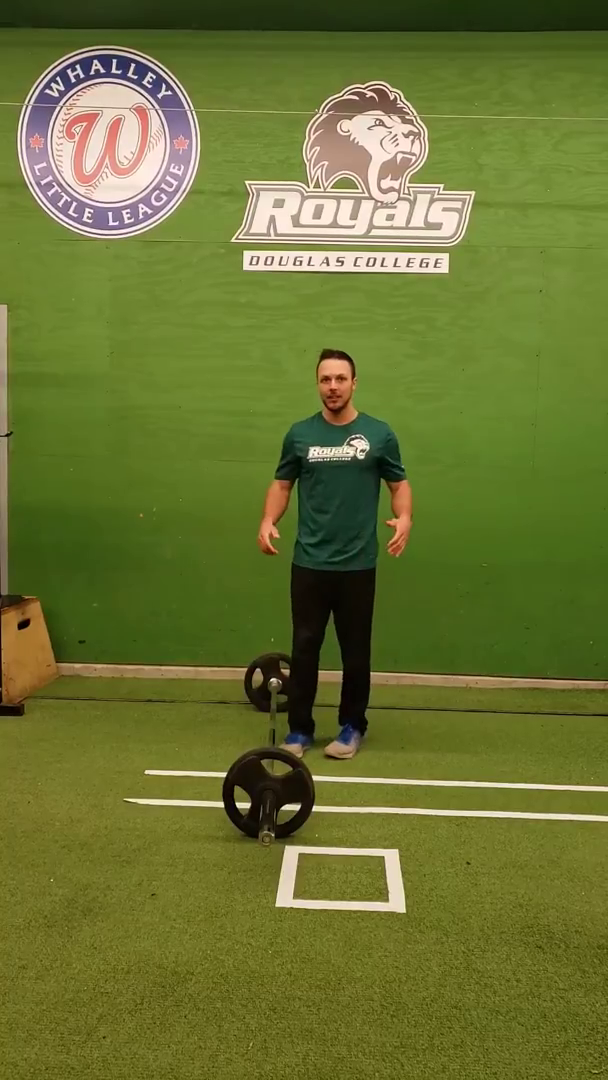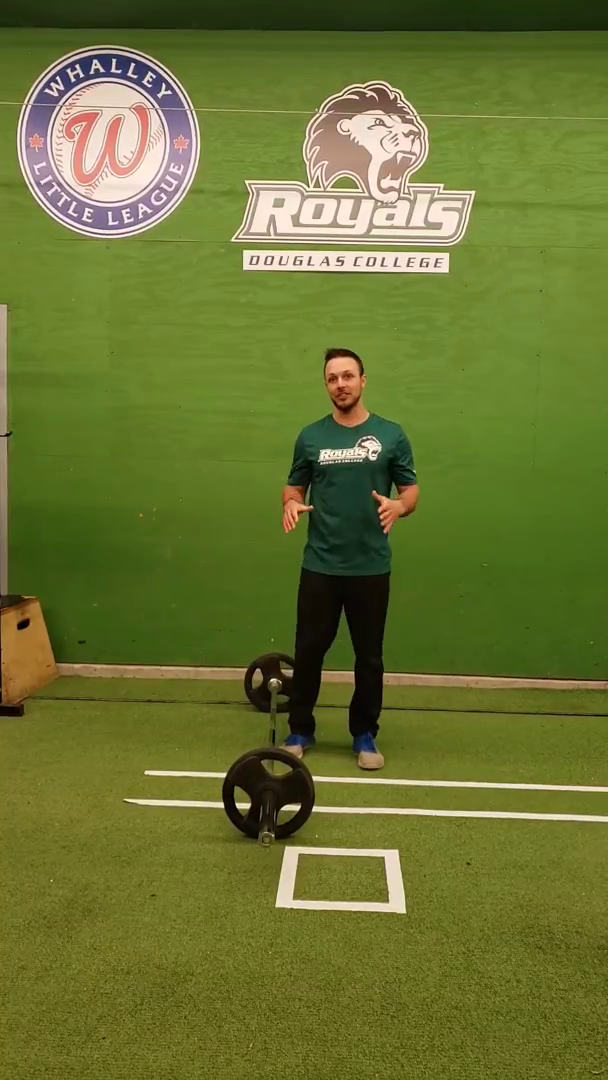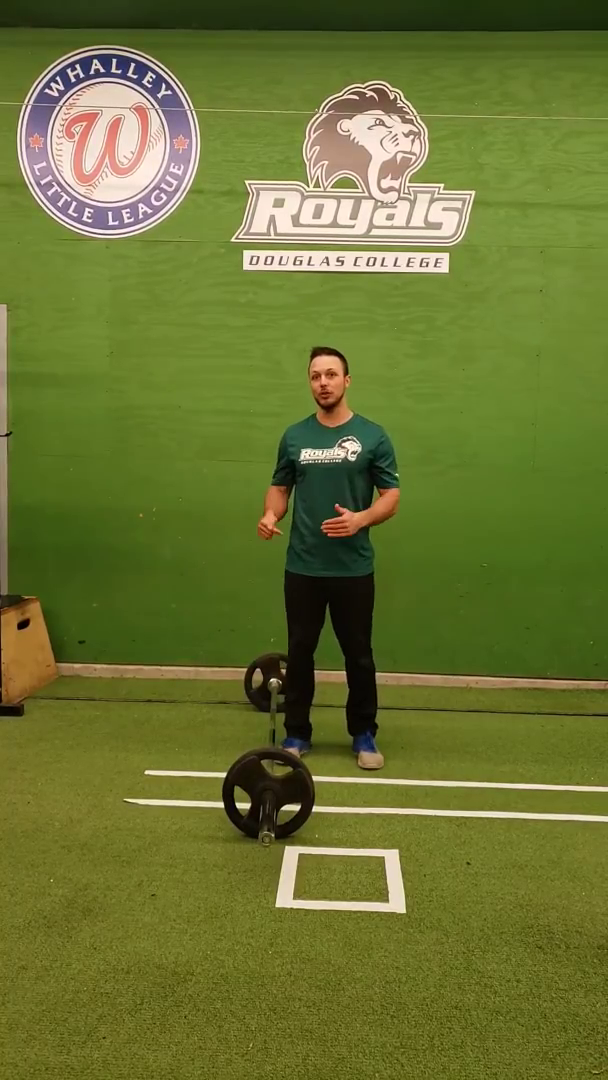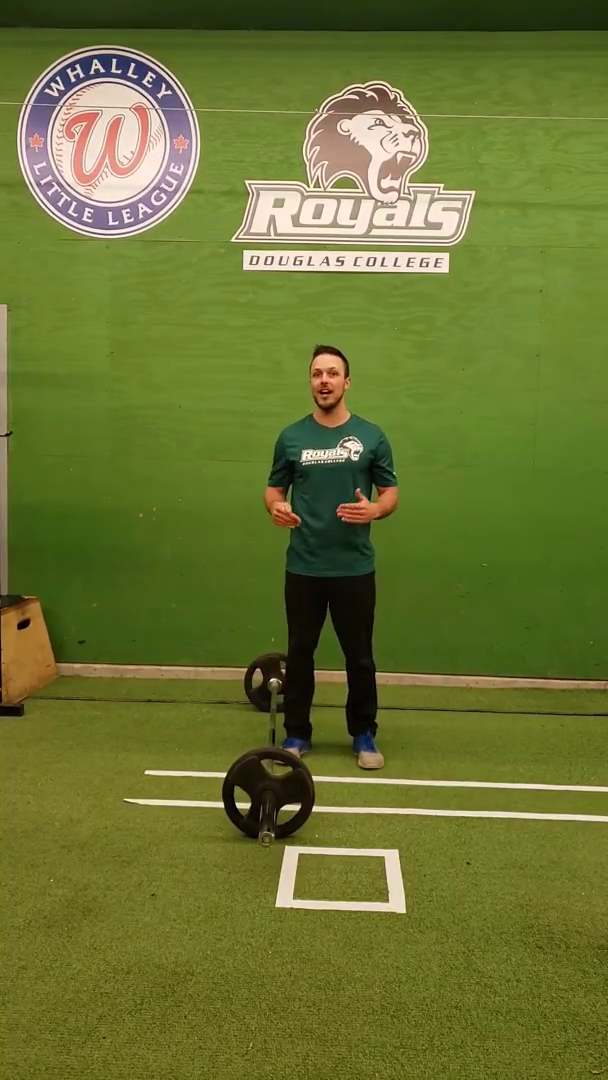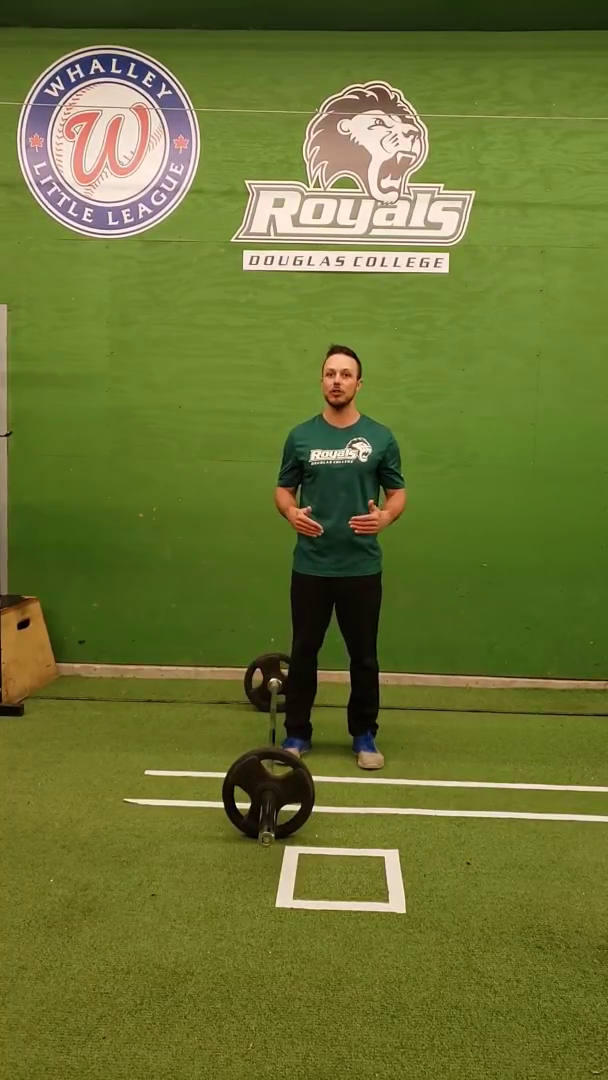
dt=1s
person 1, frame 1
left shoulder: (378, 433)
right shoulder: (300, 433)
left elbow: (399, 484)
right elbow: (281, 484)
left wrist: (404, 517)
right wrist: (268, 521)
left hip: (357, 563)
right hip: (309, 561)
left knee: (355, 649)
right knee: (305, 646)
left ankle: (353, 726)
right ankle: (299, 728)
person 1, frame 2
left shoulder: (390, 435)
right shoulder: (310, 436)
left elbow: (411, 490)
right elbow: (294, 487)
left wrist: (399, 505)
right wrist: (291, 505)
left hip: (370, 567)
right hip: (320, 565)
left knee: (369, 655)
right knee: (309, 649)
left ankle: (364, 734)
right ankle: (300, 730)
person 1, frame 3
left shoulder: (373, 436)
right shoulder: (294, 436)
left elbow: (391, 496)
right elbow: (280, 487)
left wrist: (361, 518)
right wrist: (271, 515)
left hip: (353, 568)
right hip: (302, 567)
left knee: (358, 654)
right knee: (300, 652)
left ankle: (364, 734)
right ankle: (297, 733)
person 1, frame 4
left shoulder: (371, 436)
right shoulder: (291, 437)
left elbow: (390, 492)
right elbow: (274, 488)
left wrist: (375, 510)
right wrist: (275, 507)
left hip: (354, 568)
right hip: (304, 567)
left knee: (359, 655)
right knee: (299, 652)
left ankle: (364, 734)
right ankle: (297, 734)
person 1, frame 5
left shoulder: (380, 438)
right shoulder: (301, 436)
left elbow: (397, 491)
right elbow: (284, 488)
left wrist: (385, 515)
right wrist: (291, 512)
left hip: (361, 568)
right hip: (310, 567)
left knee: (363, 655)
right knee: (304, 652)
left ankle: (364, 734)
right ankle: (297, 733)
